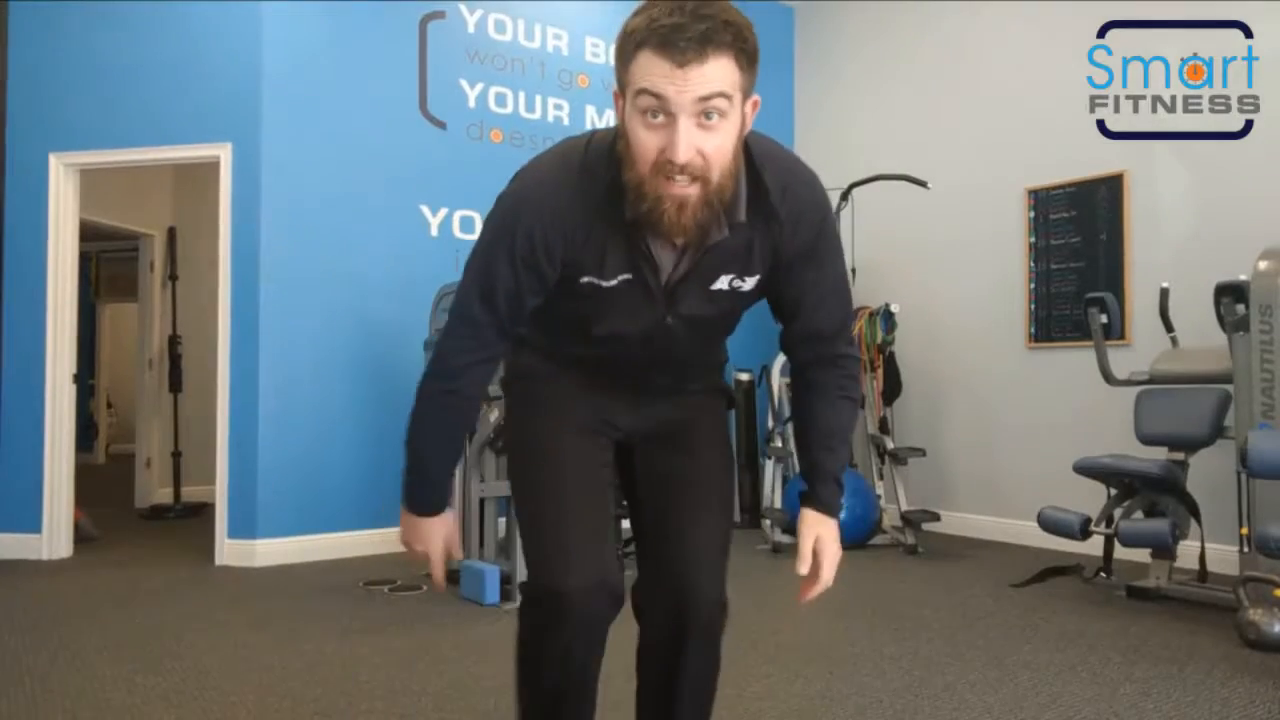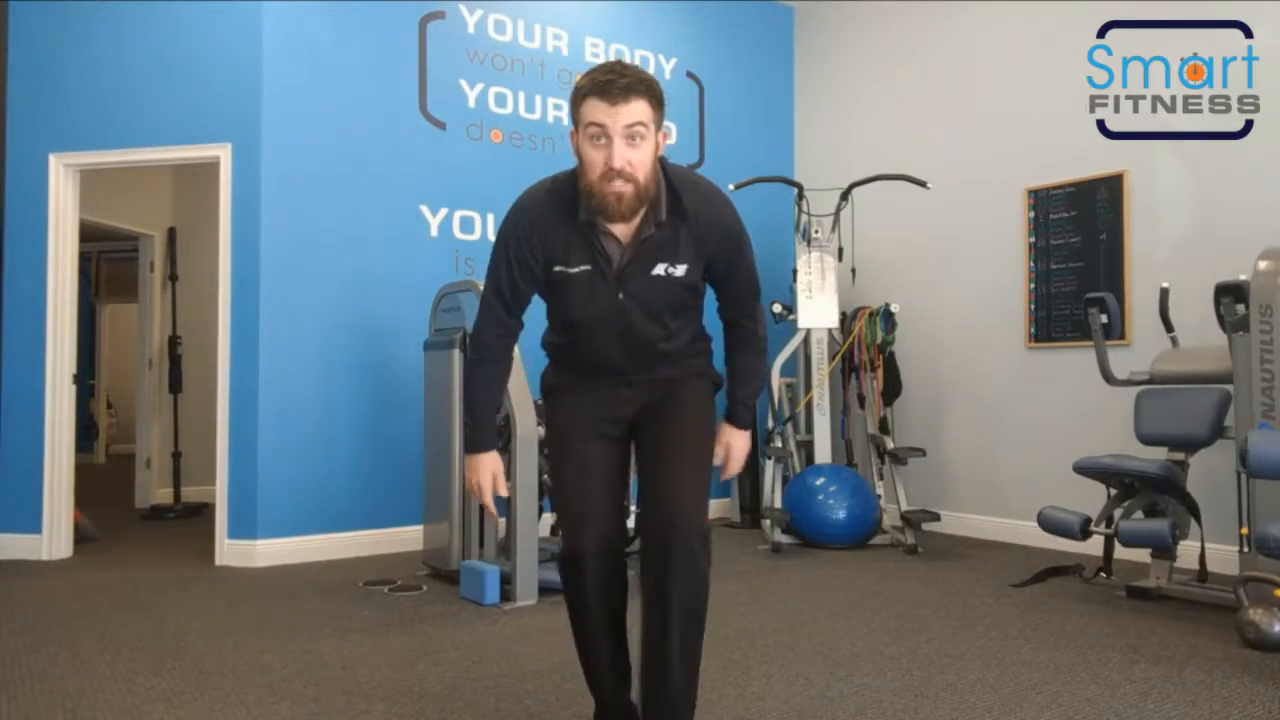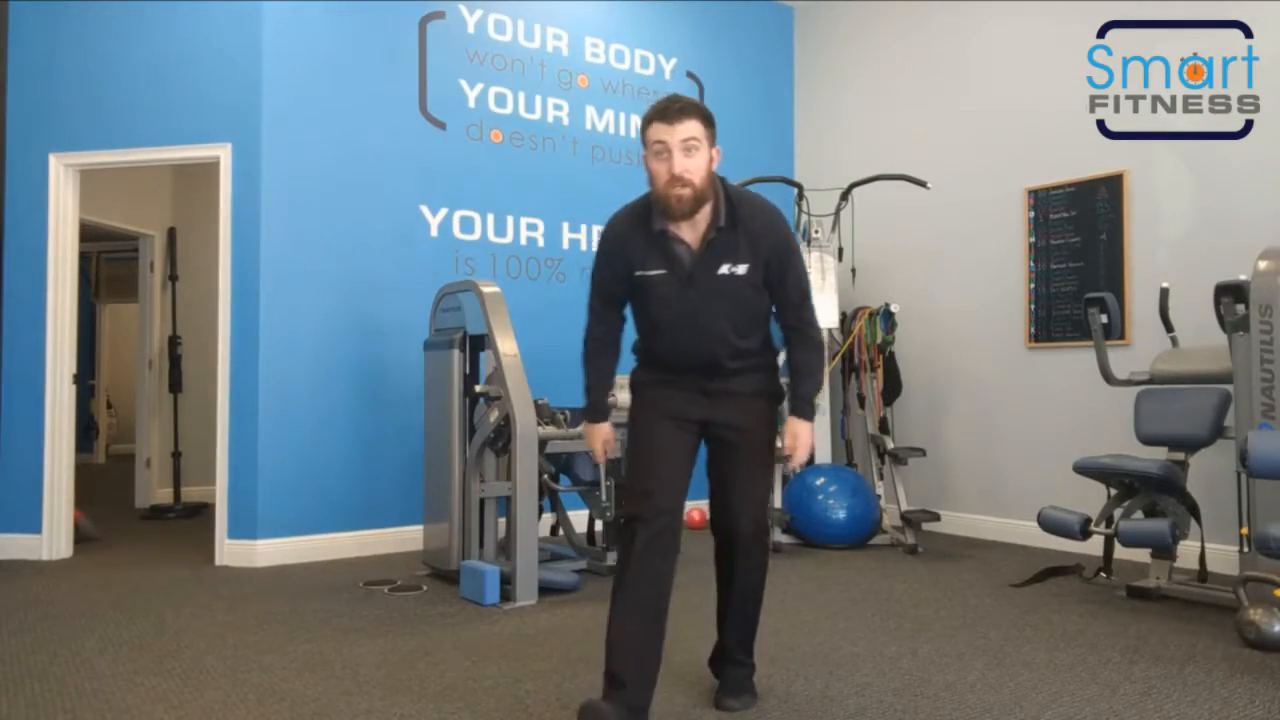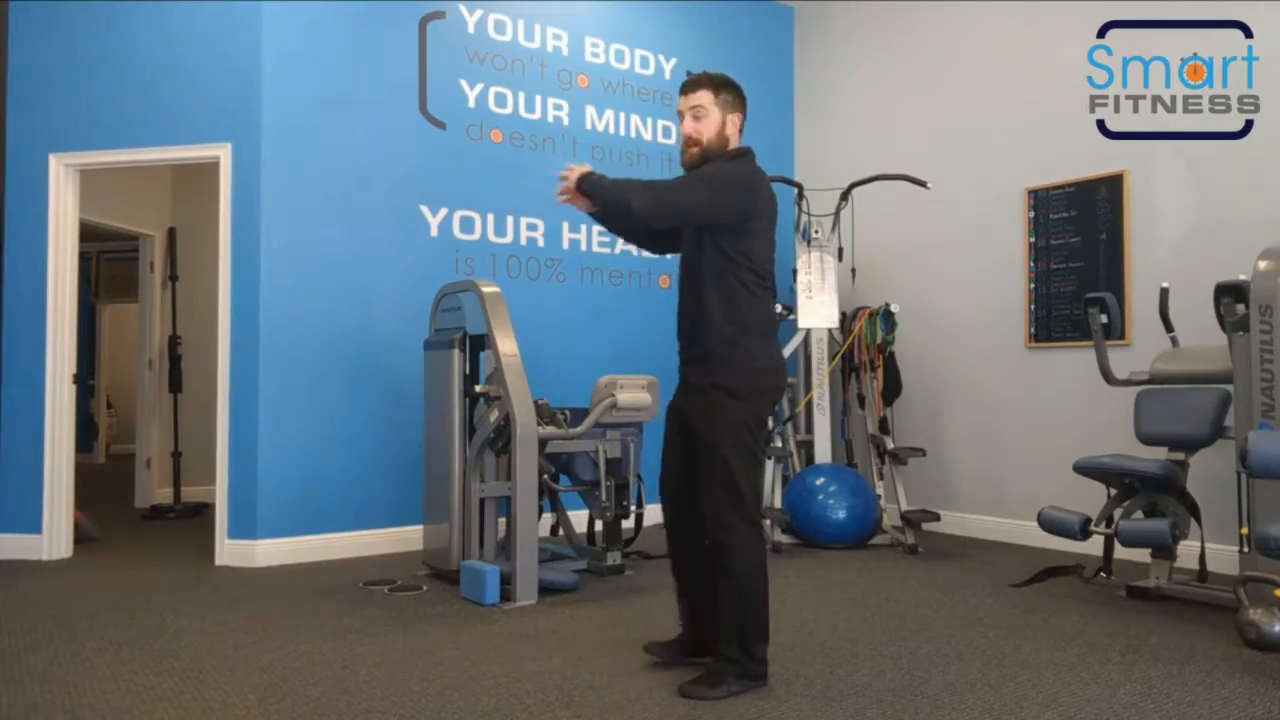
dt=0.7s
person 1, frame 1
left shoulder: (790, 198)
right shoulder: (550, 194)
left elbow: (823, 352)
right elbow: (468, 349)
left wrist: (822, 499)
right wrist: (429, 497)
left hip: (683, 397)
right hip: (561, 386)
left knee: (691, 601)
right knee: (573, 586)
person 1, frame 2
left shoulder: (706, 211)
right shoulder: (537, 215)
left elbow: (744, 316)
right elbow: (495, 330)
left wrist: (740, 415)
right wrist: (481, 440)
left hip: (677, 382)
right hip: (582, 389)
left knee: (677, 535)
right knee: (588, 549)
person 1, frame 3
left shoulder: (761, 223)
right shoulder: (625, 233)
left elbow: (798, 322)
right elbow: (604, 325)
left wrist: (801, 409)
right wrist: (596, 410)
left hip: (744, 392)
right hip: (662, 391)
left knee: (743, 530)
right knee: (648, 523)
left ankle: (735, 667)
person 1, frame 4
left shoulder: (740, 184)
right shoulder: (707, 189)
left elbow: (651, 201)
right elbow: (658, 233)
left wrist: (589, 180)
right wrist: (596, 204)
left hip: (739, 381)
right hip: (701, 376)
left knee: (730, 519)
right knee: (683, 506)
left ankle: (743, 660)
right ankle: (700, 632)
